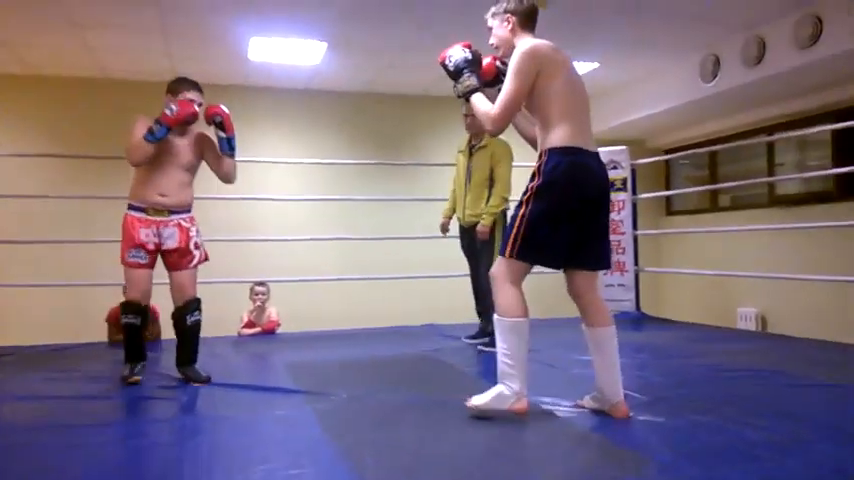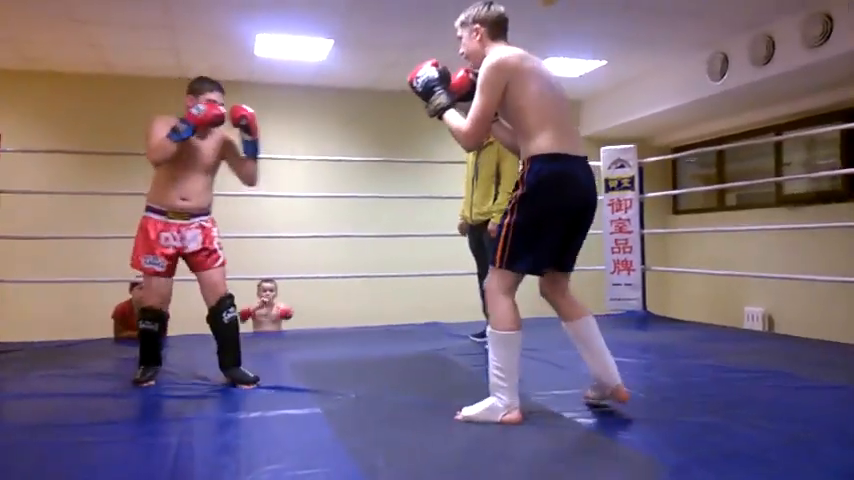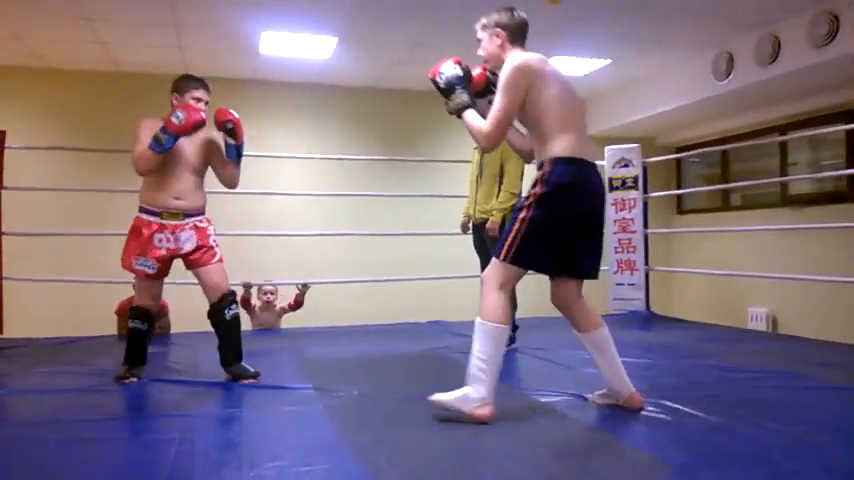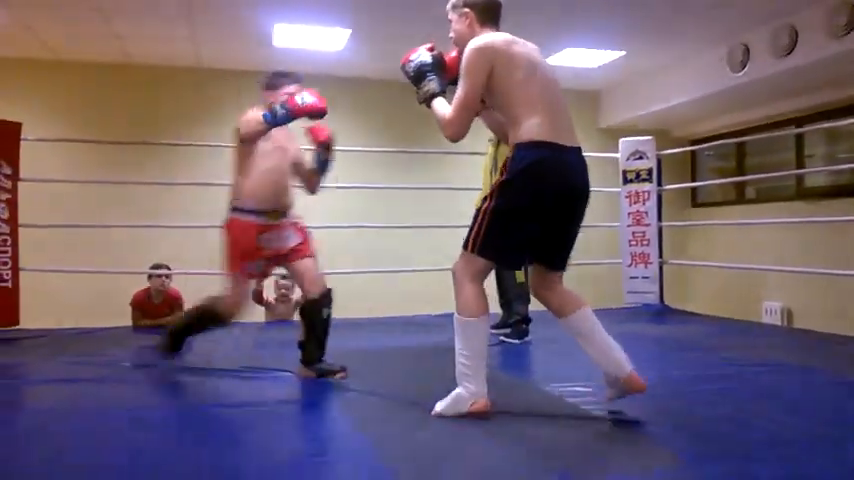
dt=0.5s
person 1, frame 1
left shoulder: (528, 51)
right shoulder: (553, 57)
left elbow: (495, 123)
left wrist: (469, 85)
right wrist: (499, 90)
left hip: (562, 170)
right hip: (591, 172)
left knee: (505, 274)
right knee: (584, 289)
left ankle: (513, 389)
right ankle: (612, 396)
person 1, frame 2
left shoulder: (497, 63)
right shoulder: (531, 64)
left elbow: (470, 138)
left wrist: (440, 101)
right wrist: (488, 112)
left hip: (547, 178)
right hip: (579, 178)
left knee: (499, 286)
right knee: (556, 288)
left ankle: (504, 402)
right ankle: (610, 381)
person 1, frame 3
left shoulder: (518, 66)
right shoulder: (544, 70)
left elbow: (487, 139)
left wrist: (459, 102)
right wrist: (493, 108)
left hip: (562, 181)
right hip: (586, 183)
left knee: (496, 281)
right knee: (567, 296)
left ankle: (478, 396)
right ankle: (623, 389)
person 1, frame 4
left shoulder: (481, 48)
right shoulder: (525, 49)
left elbow: (454, 129)
left wrist: (430, 87)
right wrist: (479, 98)
left hip: (534, 167)
right hip: (572, 169)
left knee: (467, 272)
right knee: (547, 284)
left ankle: (472, 391)
right ankle: (621, 370)
person 2, frame 1
left shoulder: (201, 140)
right shoulder: (145, 124)
left elbow: (229, 176)
right elbow: (135, 158)
left wrist: (225, 135)
right wrist: (164, 124)
left hip: (180, 223)
right hip: (141, 220)
left knee: (186, 298)
right knee: (136, 296)
left ankle: (187, 363)
right ankle: (134, 359)
person 2, frame 2
left shoulder: (222, 139)
right shoulder: (165, 124)
left elbow: (250, 179)
right elbow: (156, 157)
left wrist: (250, 138)
right wrist: (189, 124)
left hip: (200, 225)
right hip: (160, 224)
left knee: (220, 297)
right knee: (156, 299)
left ankle: (231, 366)
right ankle: (149, 362)
person 2, frame 3
left shoulder: (207, 140)
right shoulder: (150, 126)
left elbow: (231, 182)
right elbow: (141, 166)
left wrist: (234, 140)
right wrist: (170, 132)
left hip: (195, 225)
right hip: (153, 224)
left knee: (222, 293)
right knee: (146, 300)
left ankle: (233, 363)
right ankle: (133, 362)
person 2, frame 4
left shoulder: (291, 141)
right shoulder: (254, 119)
left elbow: (311, 186)
right elbow: (247, 132)
left wrist: (323, 156)
right wrist: (288, 110)
left hip: (283, 223)
right hip: (249, 223)
left knee: (318, 291)
right knee: (231, 305)
left ankle: (313, 360)
right ankle: (177, 335)
person 3, frame 1
left shoulder: (498, 147)
right shoulder: (462, 152)
left elbow: (501, 189)
left wrist: (487, 219)
right wrist: (448, 214)
left hip: (488, 224)
right hip: (466, 224)
left knee: (490, 278)
right knee: (477, 278)
left ankle: (496, 331)
right ankle: (485, 326)
person 3, frame 2
left shoulder: (503, 144)
right shoulder: (473, 149)
left elbow: (508, 185)
left wrist: (497, 218)
right wrist: (464, 216)
left hip: (496, 222)
right hip: (476, 222)
right knee: (484, 277)
person 3, frame 3
left shoulder: (508, 145)
right shoulder: (479, 150)
left elbow: (511, 185)
left wrist: (497, 216)
right wrist: (467, 213)
left hip: (500, 220)
right hip: (480, 220)
left ankle: (508, 329)
person 3, frame 4
right shoulder: (494, 143)
right wrist: (481, 205)
left knee: (515, 267)
right knee: (501, 268)
left ankle: (520, 321)
right ankle: (508, 316)
